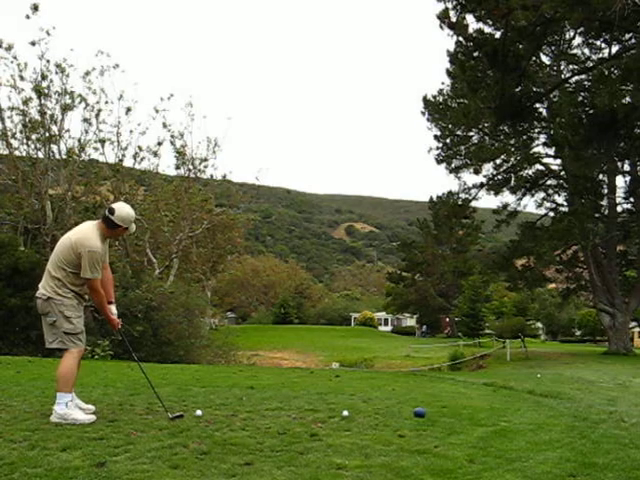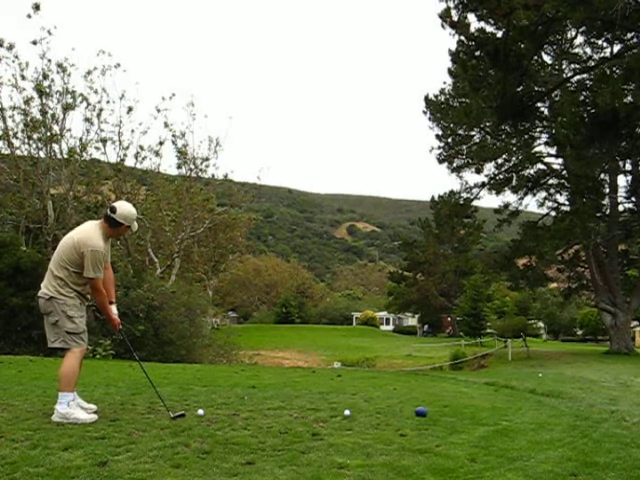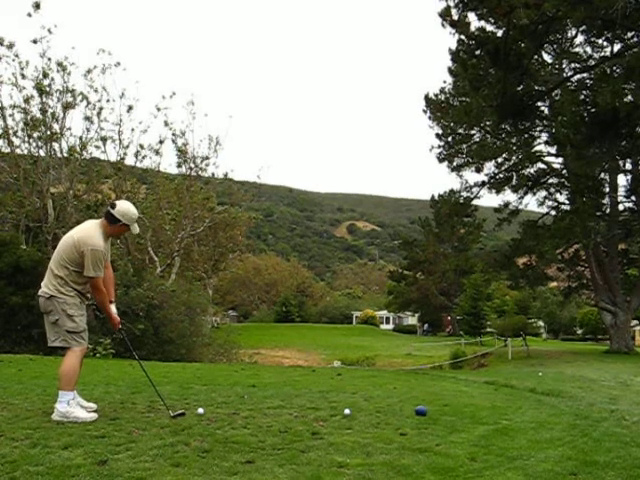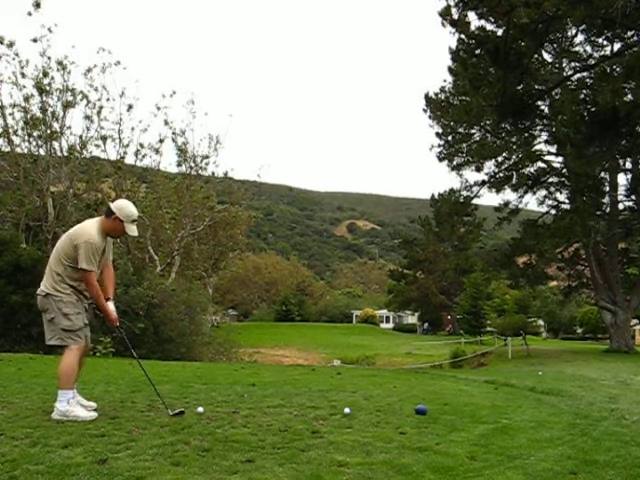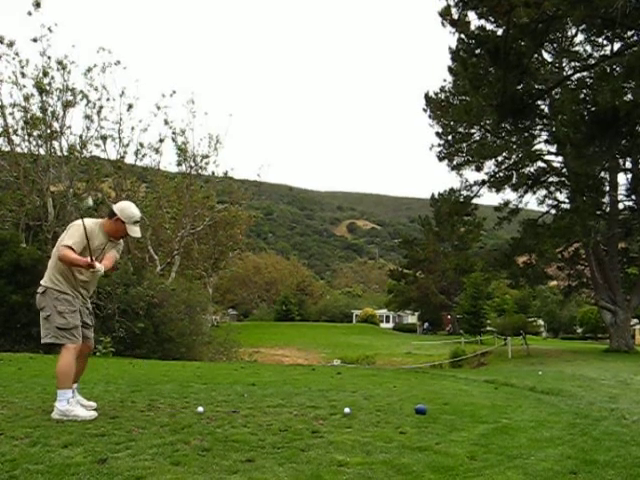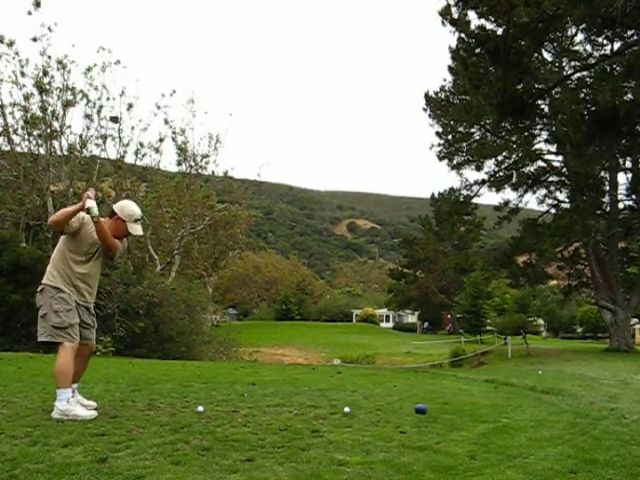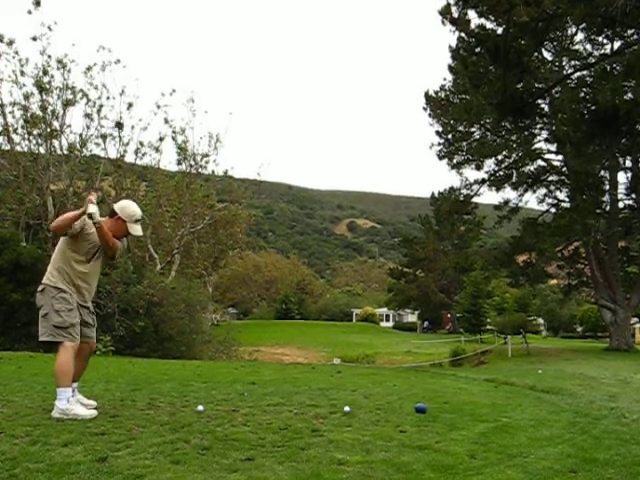
dt=0.3s
person 1, frame 1
left shoulder: (98, 231)
right shoulder: (92, 245)
left elbow: (106, 270)
right elbow: (94, 289)
left wrist: (112, 305)
right wrist: (109, 317)
left hip: (67, 297)
right hip: (58, 297)
left knee: (78, 349)
right knee: (73, 349)
left ankle: (68, 398)
right ankle: (62, 409)
person 1, frame 2
left shoulder: (99, 229)
right shoulder: (94, 245)
left elbow: (107, 270)
right elbow: (96, 288)
left wrist: (113, 305)
right wrist: (110, 317)
left hip: (69, 296)
right hip: (61, 297)
left knee: (79, 348)
right knee: (75, 349)
left ankle: (70, 398)
right ankle: (63, 408)
person 1, frame 3
left shoulder: (99, 229)
right shoulder: (94, 244)
left elbow: (107, 270)
right elbow: (96, 287)
left wrist: (113, 304)
right wrist: (110, 315)
left hip: (69, 295)
right hip: (61, 296)
left knee: (80, 347)
right knee: (76, 348)
left ankle: (70, 397)
right ankle: (64, 407)
person 1, frame 4
left shoulder: (107, 235)
right shoulder: (89, 237)
left elbow: (107, 268)
right elbow: (89, 281)
left wrist: (110, 301)
right wrist: (106, 310)
left hip: (74, 296)
right hip: (60, 295)
left knee: (83, 346)
right knee: (74, 346)
left ankle: (70, 396)
right ankle: (63, 406)
person 1, frame 5
left shoulder: (116, 242)
right shoulder: (84, 227)
left elbow: (108, 261)
right elbow: (62, 253)
left wrist: (99, 267)
right wrist: (83, 261)
left hip: (78, 296)
right hip: (58, 292)
left knee: (86, 346)
right knee: (71, 346)
left ankle: (70, 395)
right ankle: (63, 405)
person 1, frame 6
left shoulder: (118, 243)
right shoulder: (82, 221)
left elbow: (108, 243)
right elbow: (53, 222)
left wrist: (95, 217)
right wrist: (80, 206)
left hip: (83, 299)
right hip: (58, 291)
left knee: (87, 346)
right knee: (68, 345)
left ankle: (70, 394)
right ankle: (63, 405)
person 1, frame 7
left shoulder: (116, 240)
right shoulder: (83, 222)
left elbow: (109, 245)
right elbow: (56, 227)
left wrist: (97, 220)
right wrist: (83, 211)
left hip: (81, 297)
right hip: (58, 291)
left knee: (87, 345)
right knee: (69, 344)
left ankle: (70, 394)
right ankle: (63, 404)
